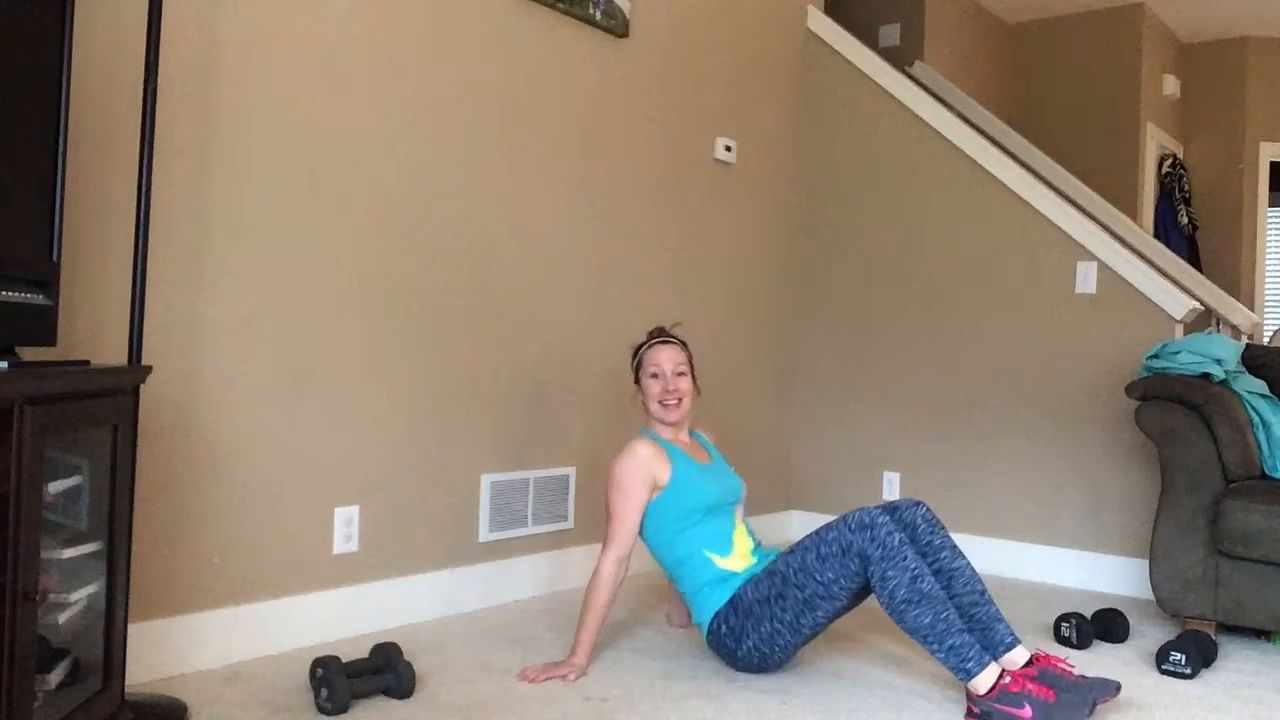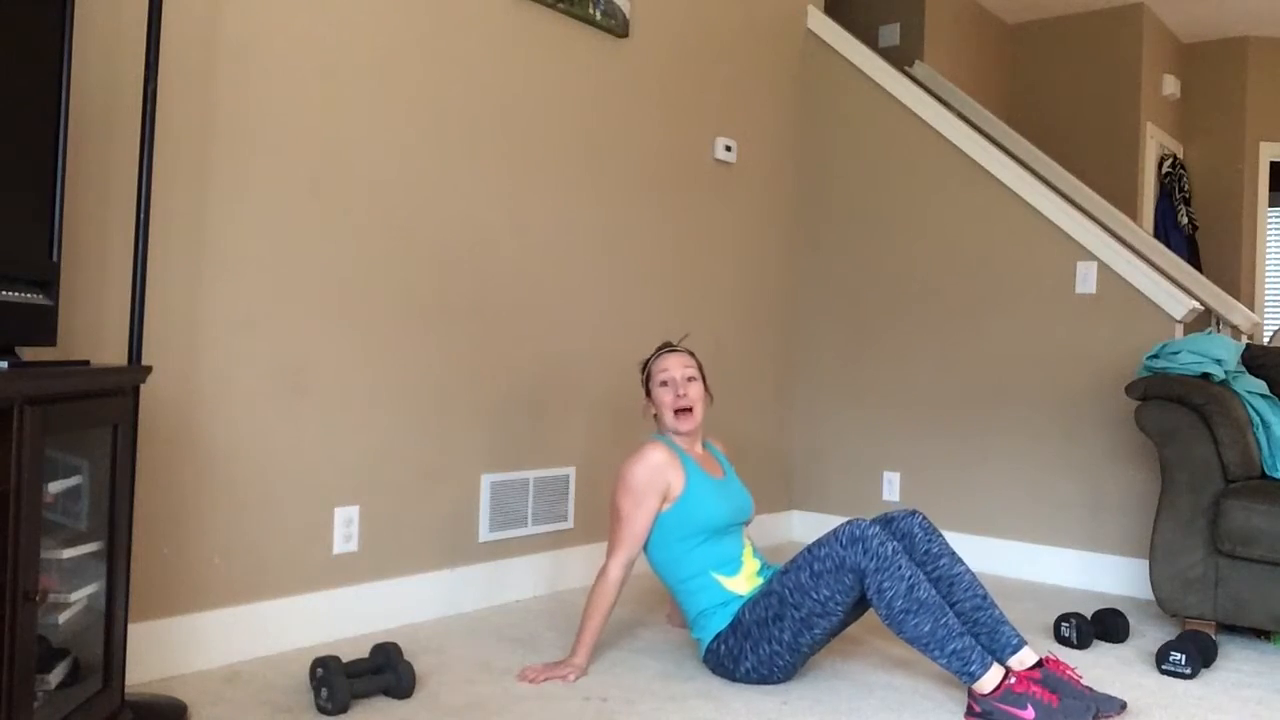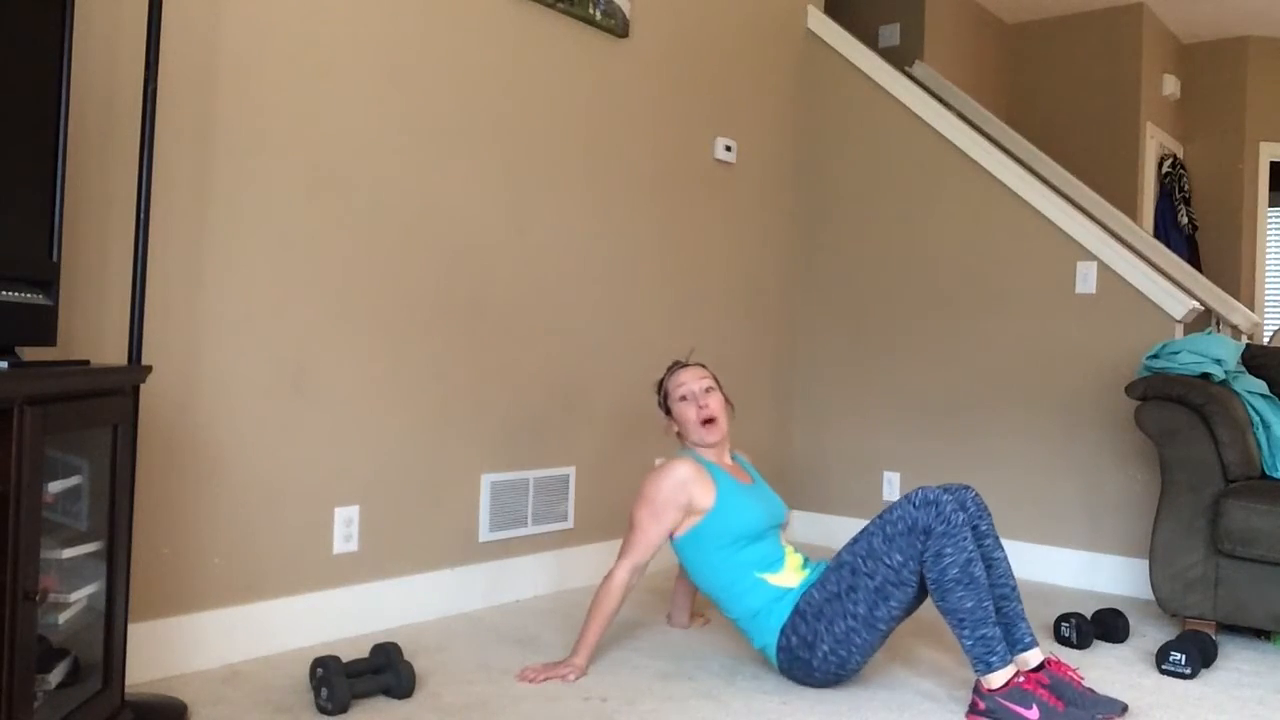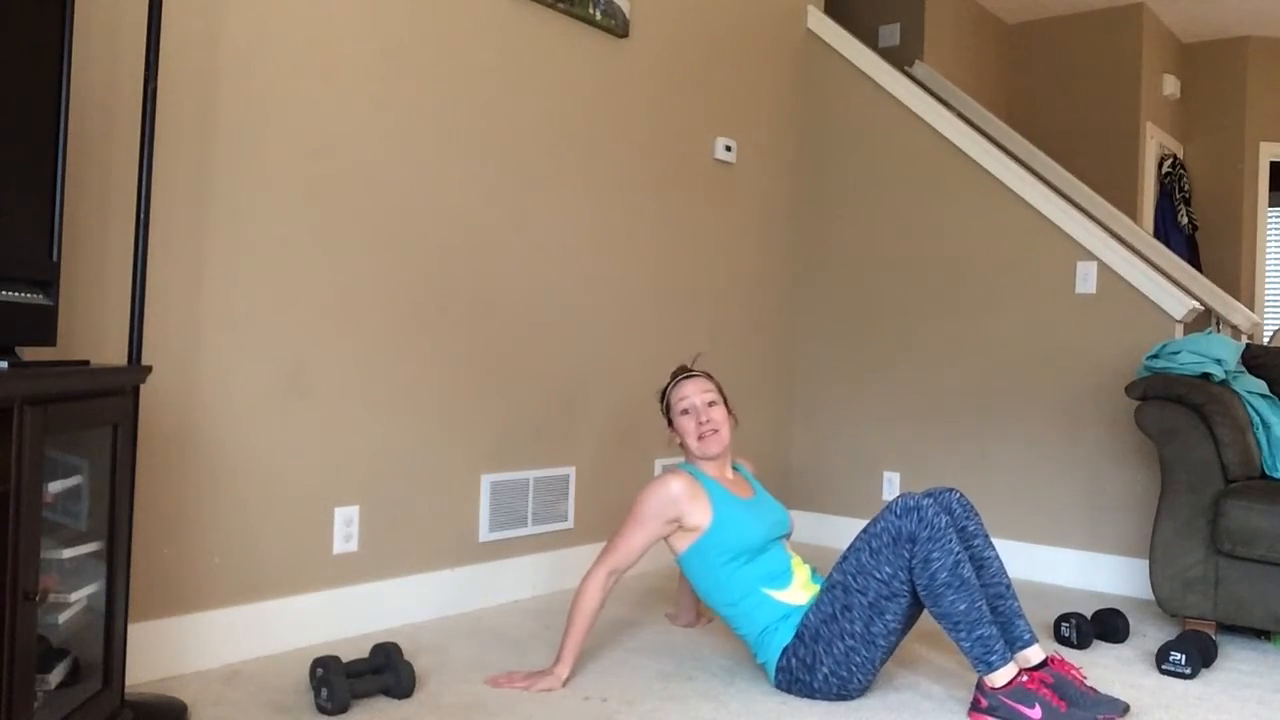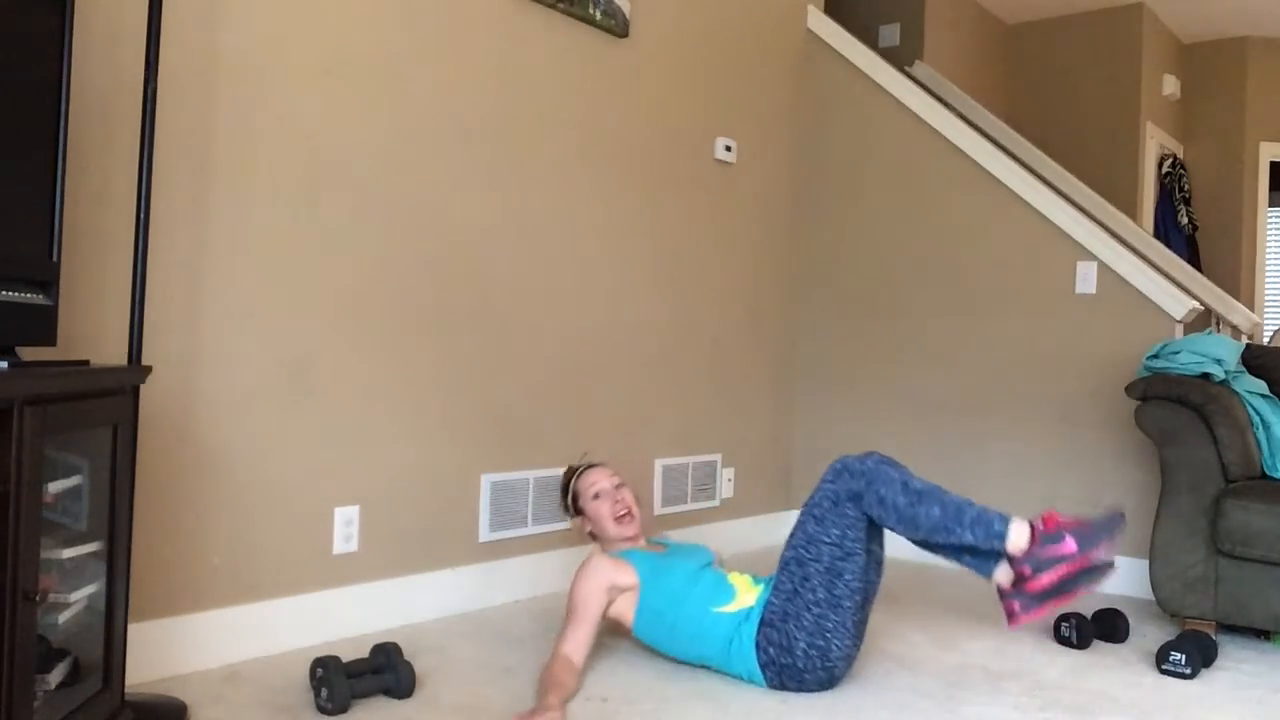
dt=1s
person 1, frame 1
left shoulder: (703, 442)
right shoulder: (640, 458)
right elbow: (613, 558)
right wrist: (578, 659)
left hip: (769, 602)
right hip: (740, 625)
left knee: (909, 516)
right knee: (868, 531)
left ankle: (1017, 662)
person 1, frame 2
left shoulder: (715, 453)
right shoulder: (653, 464)
right elbow: (617, 564)
left wrist: (690, 603)
right wrist: (577, 660)
left hip: (771, 609)
right hip: (740, 643)
left knee: (909, 526)
right knee: (862, 542)
left ankle: (1023, 664)
person 1, frame 3
left shoulder: (739, 465)
right shoulder: (678, 478)
right elbow: (625, 569)
left wrist: (681, 613)
right wrist: (577, 659)
left hip: (822, 607)
right hip: (807, 641)
left knee: (961, 502)
right knee: (931, 510)
left ankle: (1030, 663)
person 1, frame 4
left shoulder: (743, 473)
right shoulder: (674, 491)
right elbow: (603, 572)
left wrist: (691, 610)
left hip: (832, 628)
right hip: (808, 658)
left knee: (946, 504)
right knee: (915, 518)
left ankle: (1030, 661)
person 1, frame 5
left shoulder: (663, 549)
right shoulder: (601, 570)
right elbow: (567, 655)
left hip: (813, 639)
right hip: (786, 650)
left knee: (866, 478)
right knee: (856, 478)
left ankle: (1019, 572)
right ankle: (1025, 542)
